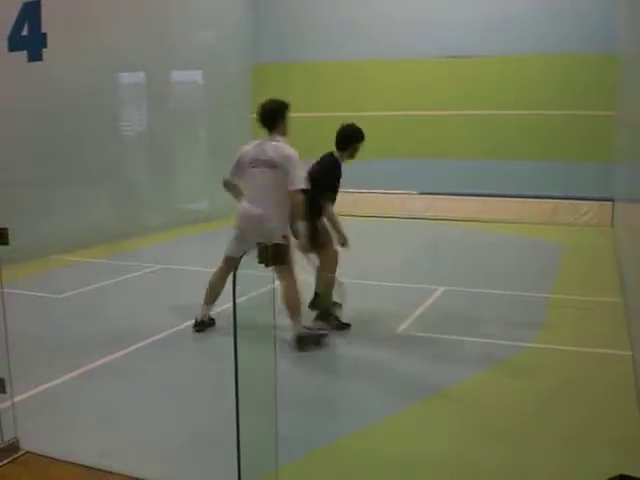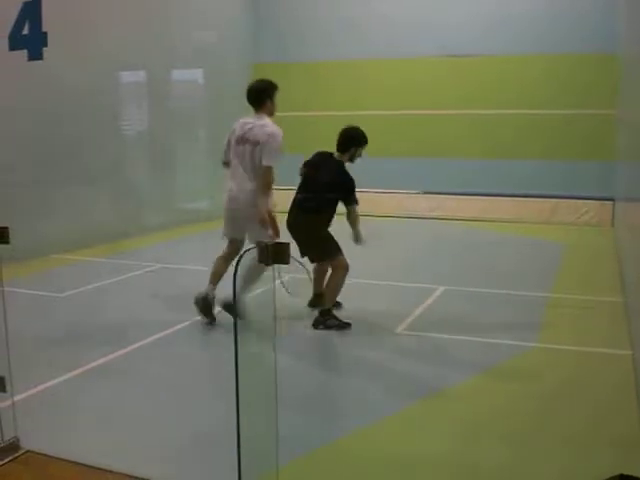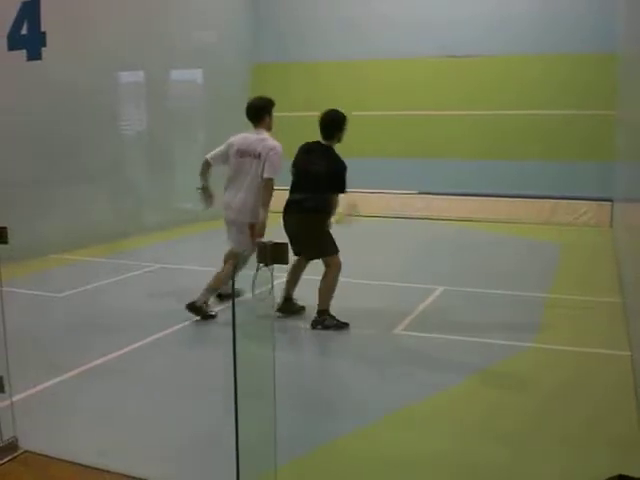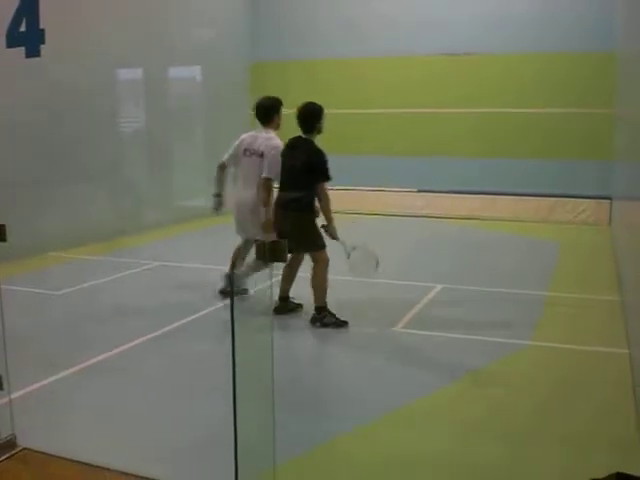
dt=0.2s
person 1, frame 1
left shoulder: (248, 150)
right shoulder: (289, 155)
left elbow: (228, 183)
right elbow: (295, 195)
right wrist: (302, 227)
left hip: (245, 219)
right hip: (273, 224)
left knee: (227, 266)
right knee: (287, 276)
left ankle: (203, 317)
right ankle: (301, 331)
person 1, frame 2
left shoulder: (238, 126)
right shoulder: (272, 132)
left elbow: (226, 161)
right elbow: (267, 171)
right wrist: (264, 204)
left hip: (234, 198)
right hip: (253, 201)
left knee: (232, 250)
left ankle: (207, 295)
right ankle: (234, 298)
person 1, frame 3
left shoulder: (235, 141)
right shoulder: (272, 147)
left elbow: (206, 163)
right elbow: (267, 184)
left wrist: (205, 188)
right wrist: (263, 216)
left hip: (230, 206)
right hip: (248, 211)
left knee: (239, 248)
right knee: (238, 259)
left ankle: (224, 289)
right ankle: (201, 300)
person 1, frame 4
left shoulder: (245, 139)
right shoulder: (275, 146)
left elbow: (222, 166)
right elbow: (266, 182)
left wrist: (219, 193)
right wrist: (268, 213)
left hip: (239, 202)
right hip: (256, 206)
left knee: (247, 242)
left ankle: (232, 283)
right ankle: (236, 278)
person 2, frame 1
left shoulder: (328, 161)
right shoulder: (331, 170)
right elbow: (326, 208)
right wrist: (340, 234)
left hip: (307, 215)
right hip: (304, 217)
left knee: (329, 255)
right knee: (330, 257)
left ankle: (319, 299)
right ankle: (325, 312)
person 2, frame 2
left shoulder: (319, 158)
right shoulder: (344, 179)
left elbow: (302, 173)
right elbow: (352, 213)
right wrist: (357, 233)
left hip: (296, 218)
right hip: (308, 223)
left knee: (324, 257)
right knee: (341, 266)
left ankle: (318, 297)
right ankle: (324, 316)
person 2, frame 3
left shoulder: (305, 150)
right shoulder: (337, 165)
right elbow: (333, 201)
right wrist: (327, 221)
left hip: (291, 214)
right hip: (311, 219)
left knee: (304, 257)
right knee: (334, 264)
left ankle: (286, 302)
right ankle: (322, 316)
person 2, frame 4
left shoulder: (290, 145)
right shoulder: (316, 155)
right elbow: (321, 192)
right wrist: (330, 223)
left hip: (282, 210)
right hip: (299, 213)
left knee: (297, 255)
right knee: (321, 259)
left ankle: (283, 301)
right ankle: (321, 313)
